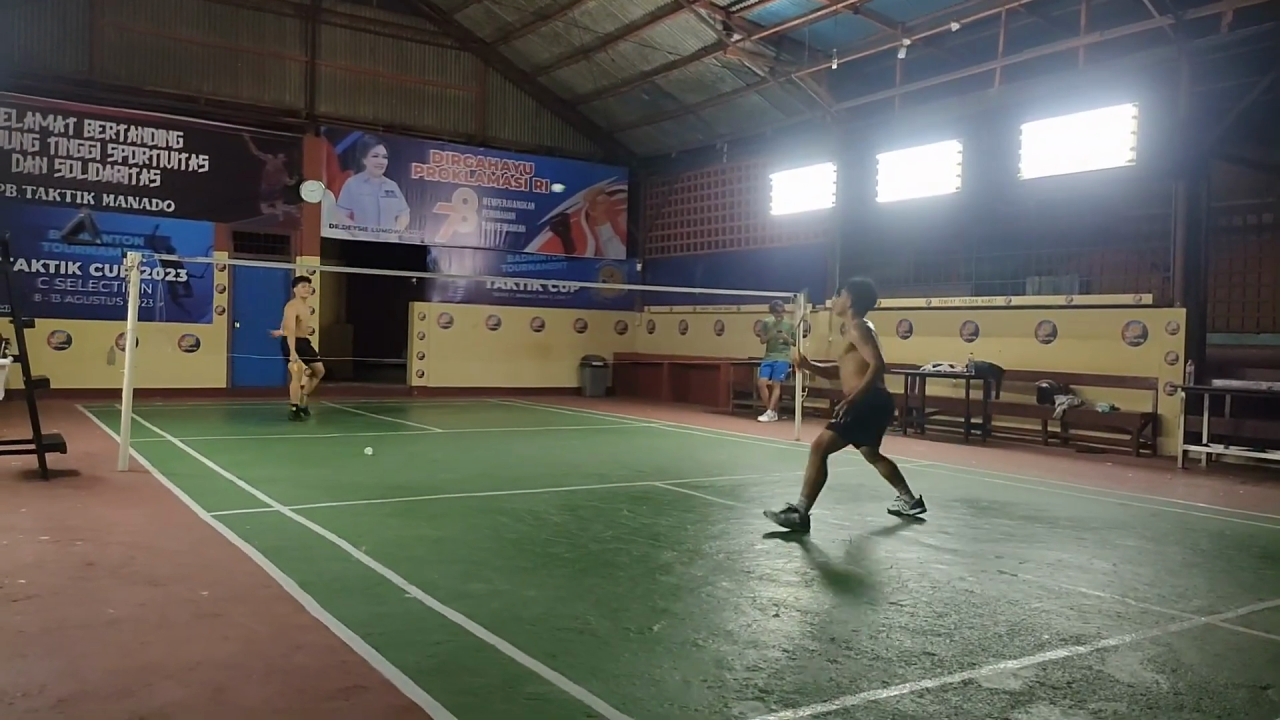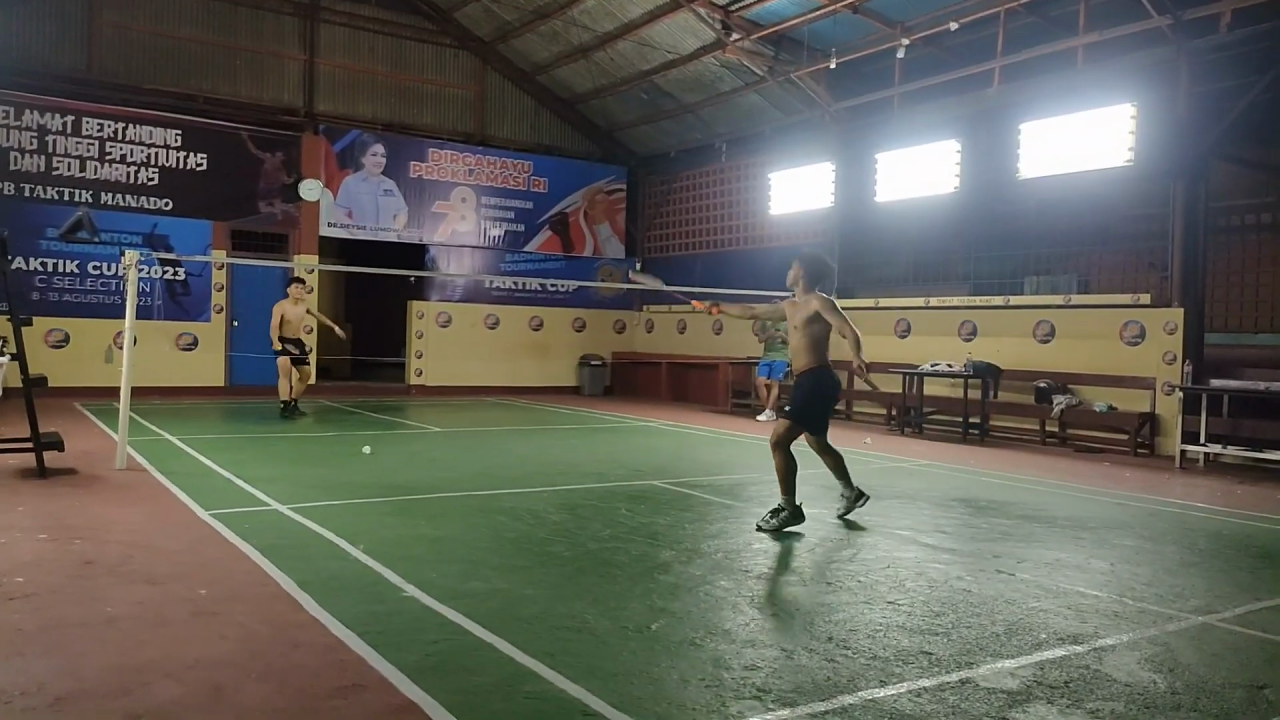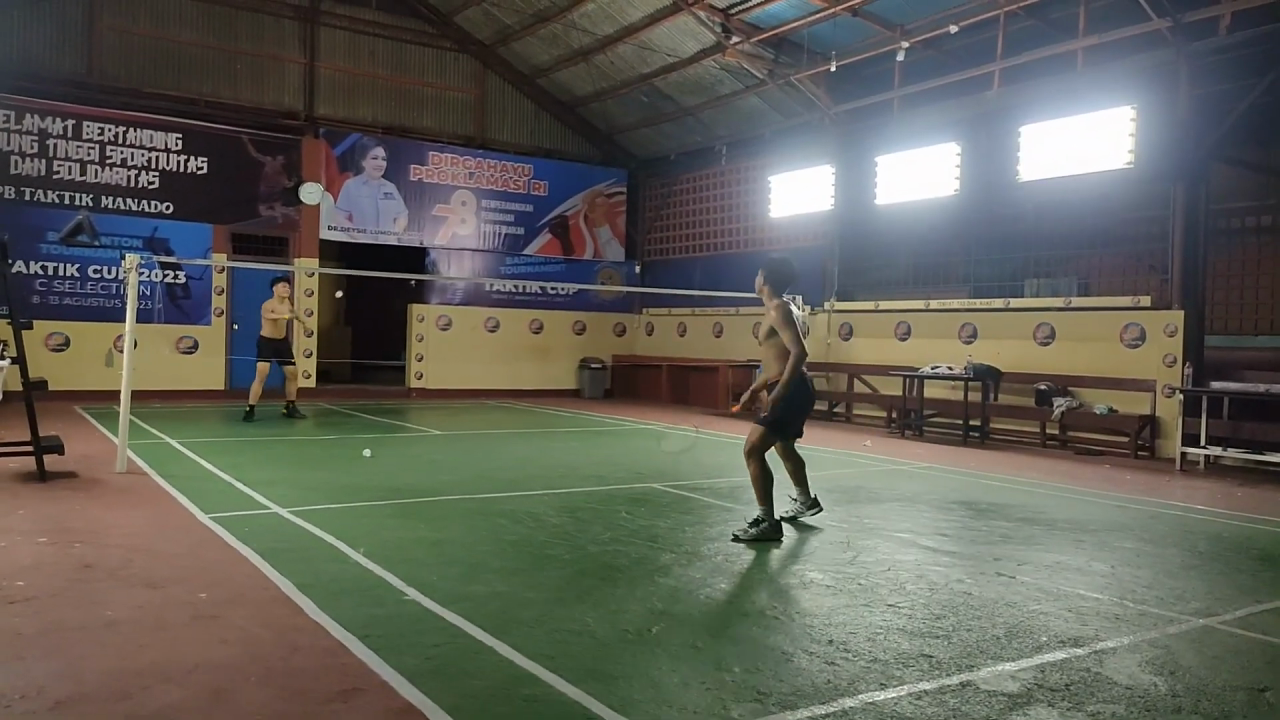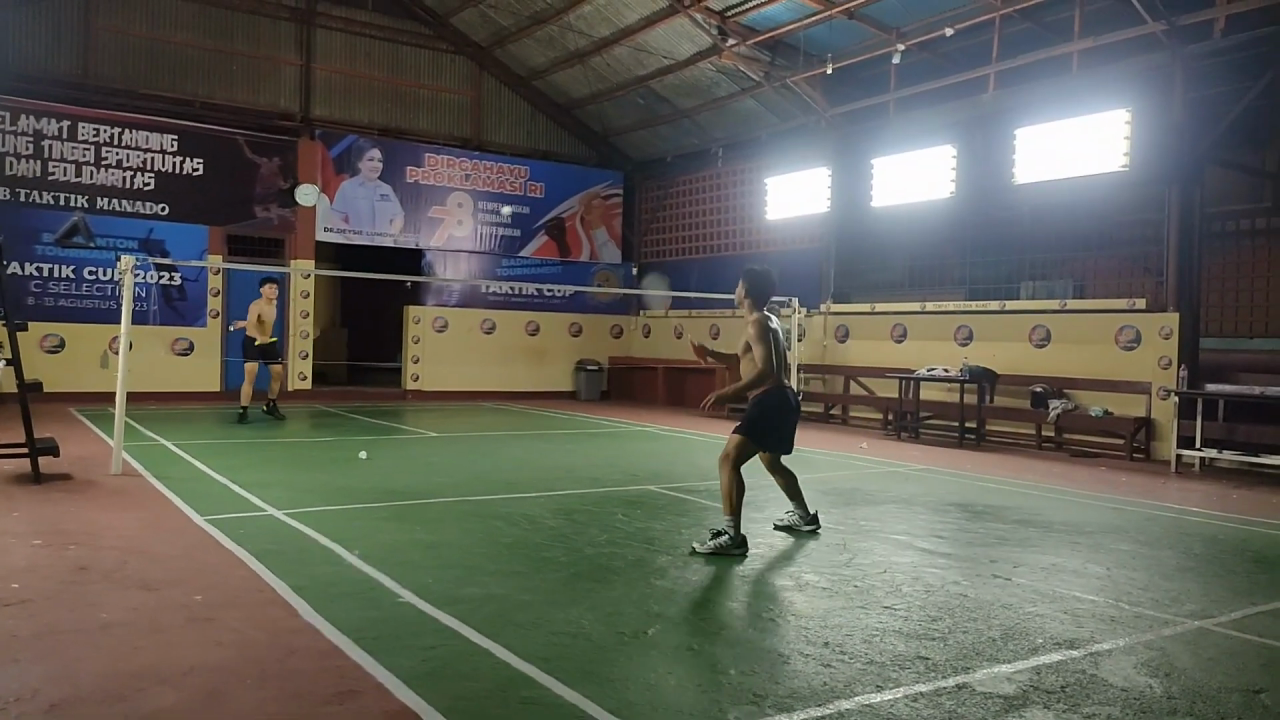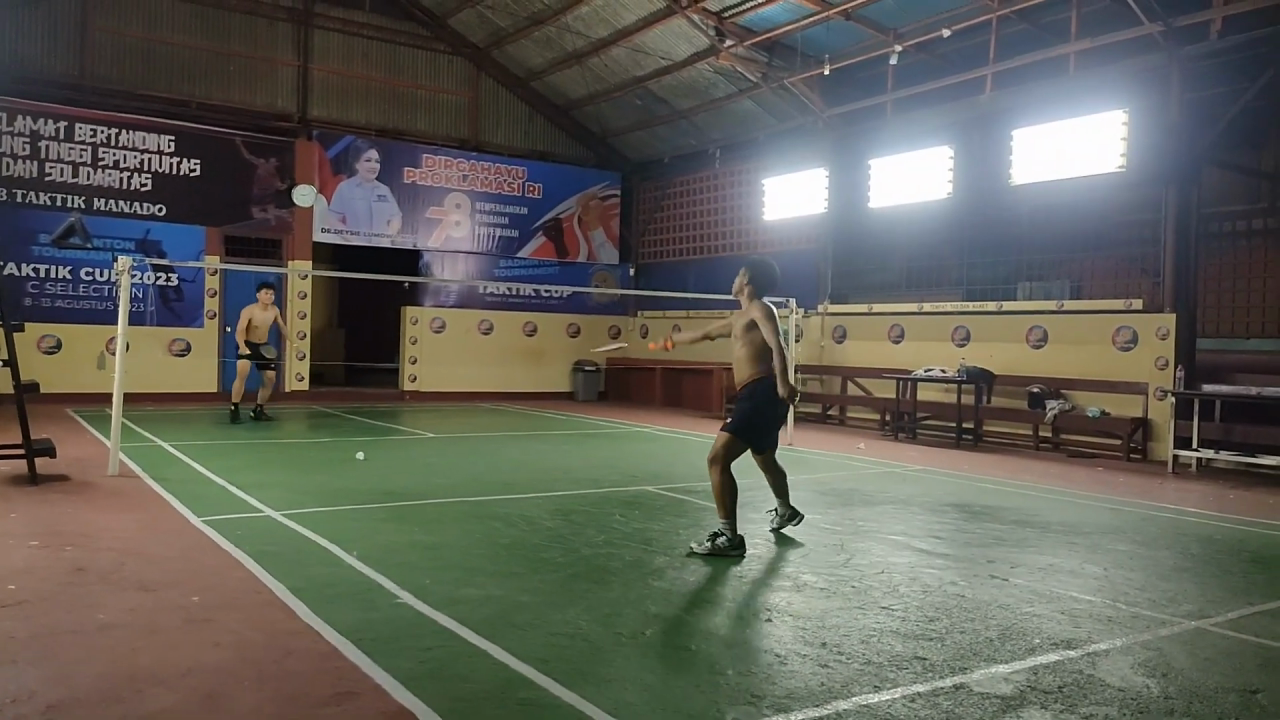
dt=0.3s
person 1, frame 1
left shoulder: (858, 329)
right shoulder: (856, 330)
left elbow: (877, 365)
right elbow: (840, 371)
left wrist: (854, 398)
right wrist: (810, 366)
left hip: (868, 403)
right hip: (875, 402)
left knee: (819, 449)
right knee: (872, 454)
left ankle: (800, 513)
right ankle: (909, 501)
person 1, frame 2
left shoulder: (820, 302)
right shoulder: (790, 307)
left elbow: (851, 333)
right elbow: (754, 311)
left wrist: (857, 357)
right wrist: (720, 307)
left hip: (816, 382)
right hip: (809, 383)
left knee: (779, 441)
right knee: (819, 445)
left ankle: (788, 508)
right ankle: (850, 493)
person 1, frame 3
left shoulder: (778, 310)
right shoulder: (782, 310)
left elbow: (799, 353)
left wrist: (777, 393)
right wrist: (754, 389)
left hip: (791, 392)
right hip: (790, 390)
left knee: (753, 449)
right knee: (783, 447)
left ankle: (767, 521)
right ankle: (805, 501)
person 1, frame 4
left shoulder: (758, 323)
right shoulder: (758, 323)
left elbow: (765, 370)
right elbow: (744, 362)
left wrist: (727, 393)
right wrist: (711, 355)
left hip: (773, 403)
right hip: (780, 403)
left knee: (729, 459)
right knee: (771, 462)
left ankle: (732, 535)
right ankle: (803, 515)
person 1, frame 5
left shoulder: (760, 308)
right shoulder: (741, 317)
left elbow: (777, 347)
right elbow: (707, 333)
left wrist: (783, 381)
right wrist: (676, 339)
left hip: (762, 394)
right hip: (757, 398)
left knee: (718, 460)
right knee: (765, 459)
left ankle: (729, 536)
right ankle: (785, 511)
